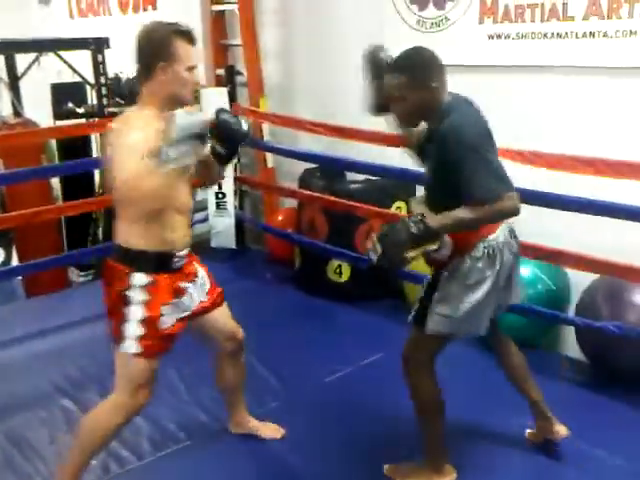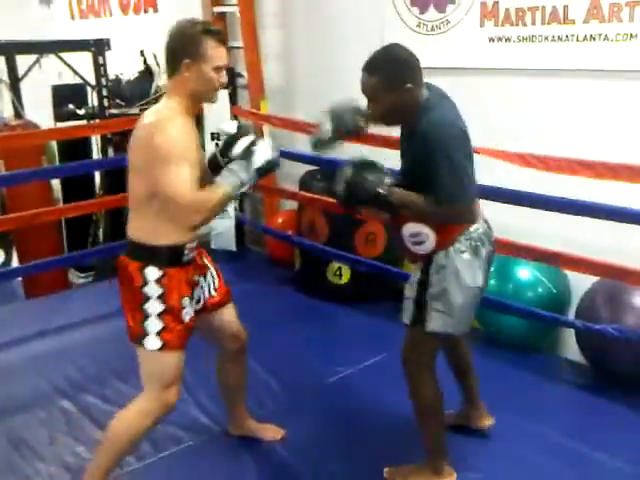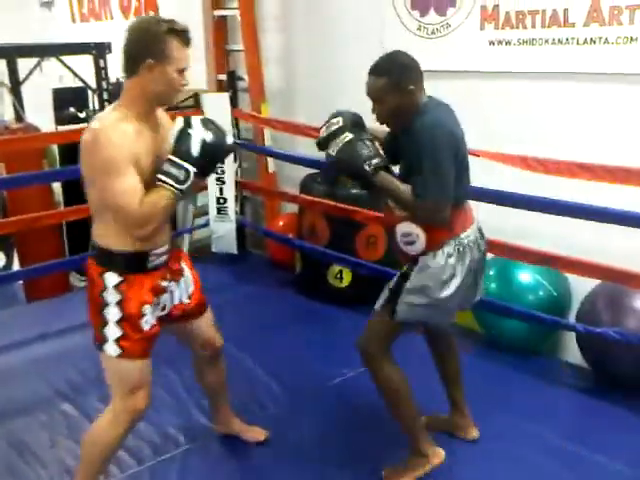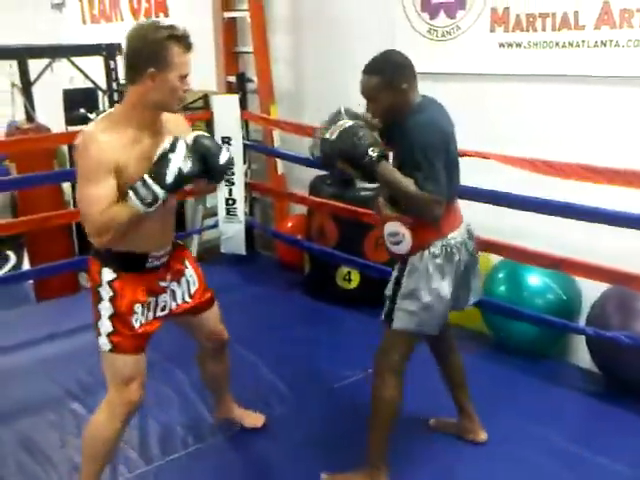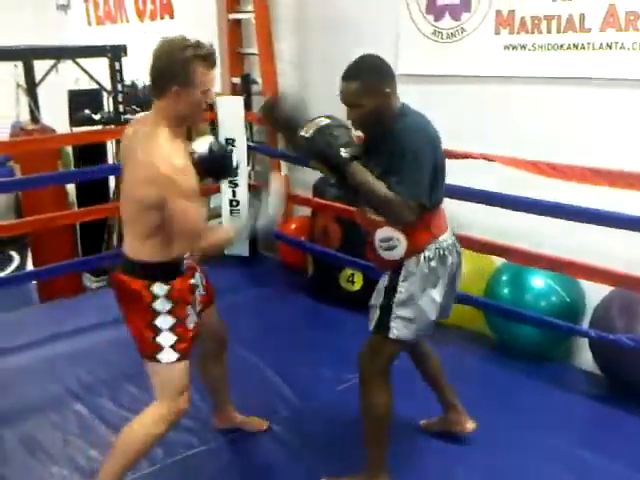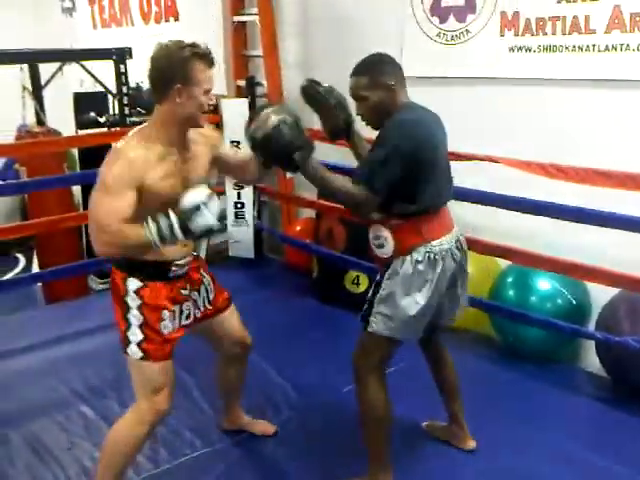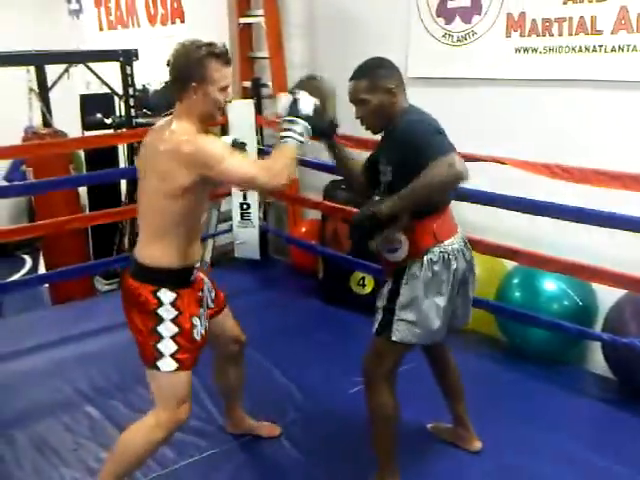
dt=0.3s
person 1, frame 1
left shoulder: (179, 121)
right shoulder: (130, 130)
left elbow: (207, 177)
right elbow: (145, 202)
left wrist: (224, 148)
right wrist: (181, 147)
left hip: (181, 265)
right hip: (142, 277)
left knee: (232, 338)
right knee: (132, 396)
left ankle: (239, 418)
person 1, frame 2
left shoulder: (184, 118)
right shoulder: (161, 127)
right elbow: (194, 211)
left wrist: (226, 157)
right wrist: (243, 170)
left hip: (188, 260)
right hip: (155, 272)
left knee: (234, 340)
right knee: (161, 396)
left ankle: (240, 420)
person 1, frame 3
left shoulder: (162, 119)
right shoulder: (107, 135)
right elbow: (140, 223)
left wrist: (202, 160)
right wrist: (182, 163)
left hip: (168, 263)
right hip: (122, 278)
left knee: (209, 345)
right knee: (131, 401)
left ankle: (225, 419)
person 1, frame 4
left shoulder: (174, 123)
right shoulder: (98, 141)
left elbow: (206, 182)
right elbow: (99, 230)
left wrist: (212, 163)
right wrist: (157, 183)
left hip: (172, 262)
right hip: (123, 276)
left knee: (215, 337)
right knee: (125, 395)
left ankle: (225, 407)
person 1, frame 5
left shoulder: (144, 125)
right shoulder: (168, 163)
right elbow: (202, 243)
left wrist: (206, 162)
right wrist: (255, 221)
left hip: (171, 270)
right hip: (154, 284)
left knee: (216, 337)
right knee: (171, 404)
left ankle: (225, 413)
person 1, frame 6
left shoulder: (198, 135)
right shoulder: (127, 156)
left elbow: (242, 171)
right elbow: (104, 240)
right wrist: (175, 226)
left hip: (189, 272)
right hip: (144, 284)
left knee: (238, 343)
right knee: (153, 405)
left ankle: (232, 416)
person 1, frame 7
left shoulder: (164, 131)
right shoulder: (190, 146)
right elbow: (274, 178)
left wrist: (223, 156)
right wrist: (296, 123)
left hip: (185, 276)
right hip: (161, 291)
left knee: (233, 342)
right knee: (171, 413)
left ankle: (236, 418)
person 2, frame 1
left shoulder: (456, 130)
right shoulder: (455, 108)
left elbow: (506, 203)
right elbow: (422, 146)
left wrist: (424, 226)
right wrist: (385, 104)
left hip: (474, 255)
right hip: (494, 244)
left knee: (416, 357)
right knee: (494, 334)
right ankle: (546, 423)
person 2, frame 2
left shoulder: (439, 130)
right shoulder: (429, 99)
left elbow: (462, 211)
right elbow: (386, 114)
left wrist: (387, 193)
right wrist: (353, 117)
left hip: (452, 251)
right hip: (461, 244)
left knee: (417, 357)
right knee: (446, 329)
right ankle: (474, 410)
person 2, frame 3
left shoulder: (432, 131)
right shoulder: (428, 112)
left elbow: (435, 212)
right elbow: (394, 150)
left wrist: (371, 171)
right wrist: (358, 133)
left hip: (441, 254)
right hip: (461, 243)
left knee: (372, 345)
right knee: (435, 328)
right ankle: (460, 418)
person 2, frame 4
left shoulder: (424, 129)
right shoulder: (422, 110)
left elbow: (430, 207)
right elbow: (386, 134)
left wrist: (372, 162)
right wrist: (358, 132)
left hip: (428, 256)
right hip: (449, 245)
left knee: (388, 362)
right knee: (436, 332)
right ankle: (469, 421)
person 2, frame 5
left shoulder: (413, 134)
right shoulder: (385, 125)
left elbow: (404, 212)
right elbow: (362, 158)
left wrist: (345, 161)
right wrist: (300, 124)
left hip: (418, 261)
right hip: (424, 253)
left knee: (373, 365)
right knee: (406, 335)
right ankle: (455, 414)
person 2, frame 6
left shoulder: (405, 130)
right shoulder: (423, 119)
left elbow: (362, 198)
right elbow: (376, 167)
left wrist: (300, 160)
right wrist: (345, 125)
left hip: (416, 261)
right hip: (443, 247)
left knee: (367, 364)
right knee: (430, 338)
right ankle: (458, 428)
person 2, frame 7
left shoulder: (413, 127)
right shoulder: (396, 133)
left elbow: (452, 170)
right elbow: (365, 184)
left wrist: (384, 210)
right wrist: (330, 139)
left hip: (425, 262)
right hip: (441, 254)
left knee: (377, 370)
right knee: (433, 343)
right ankle: (463, 430)
